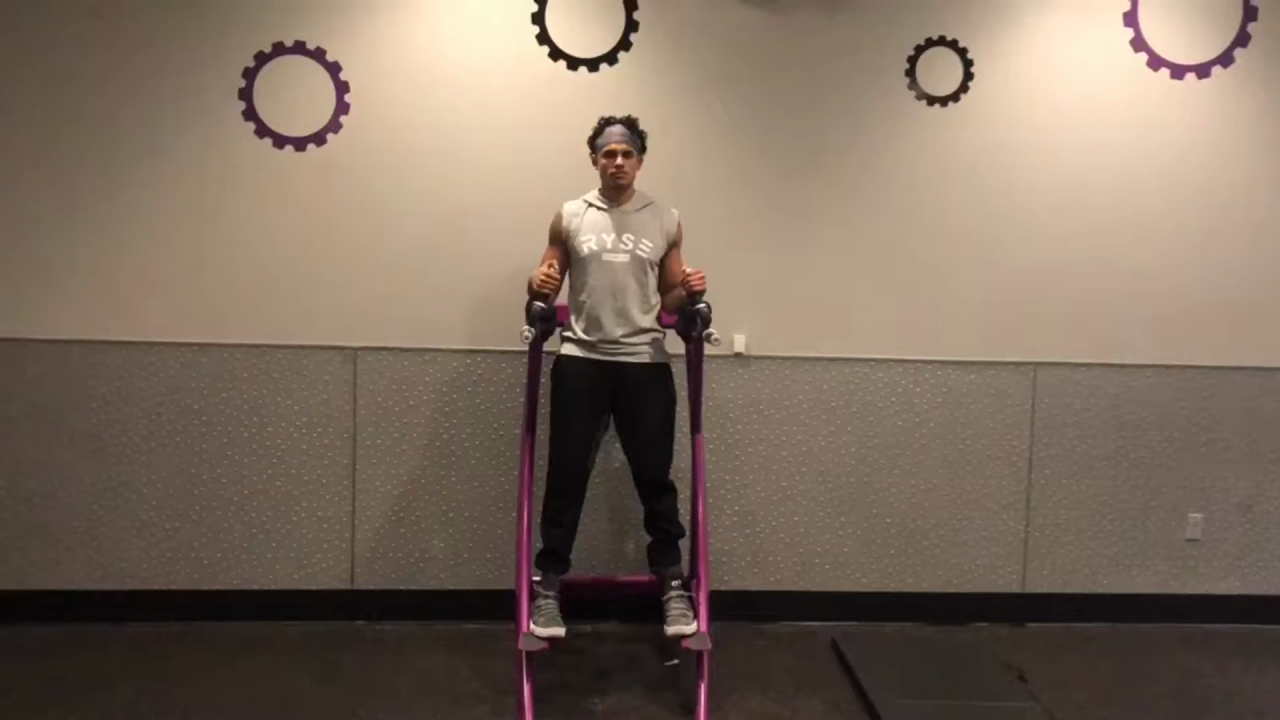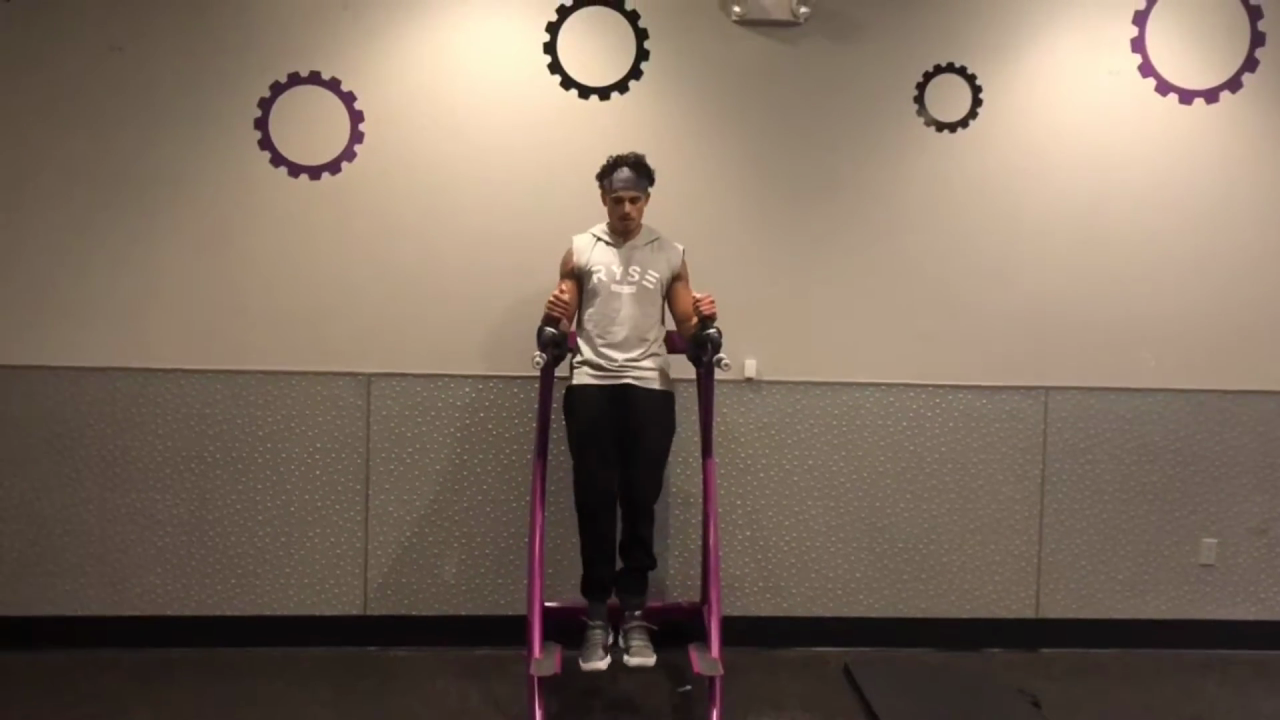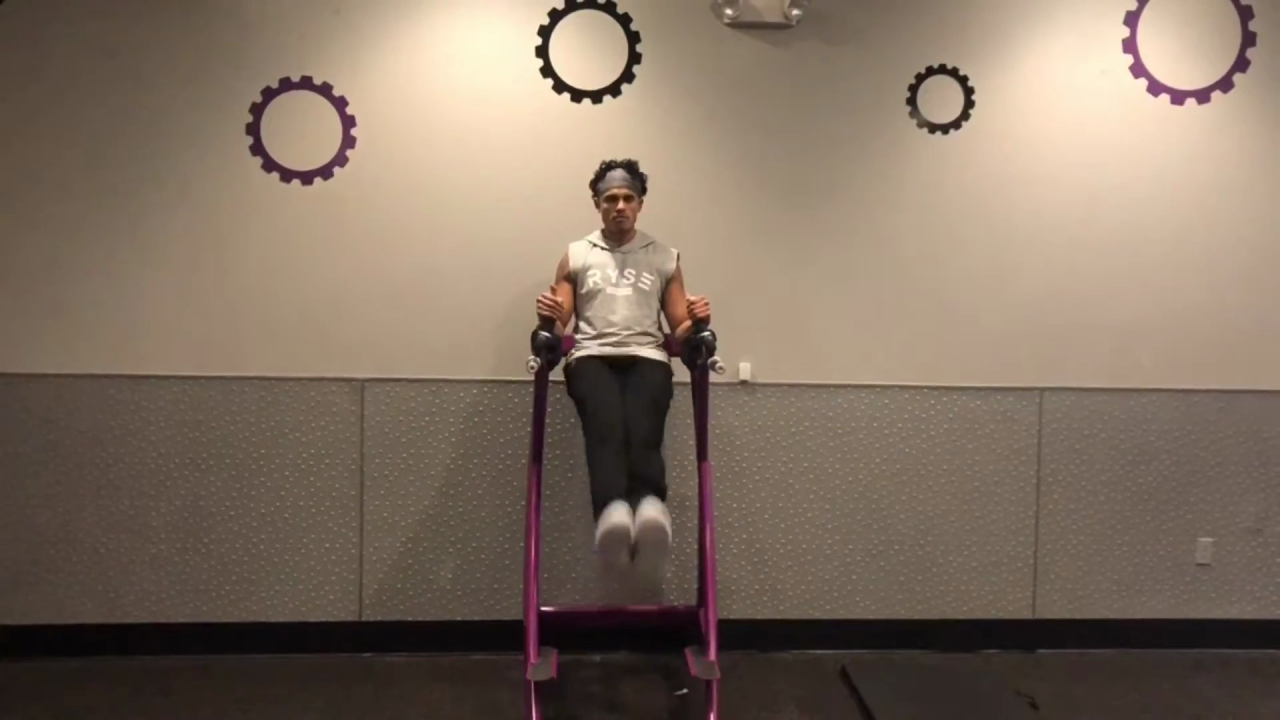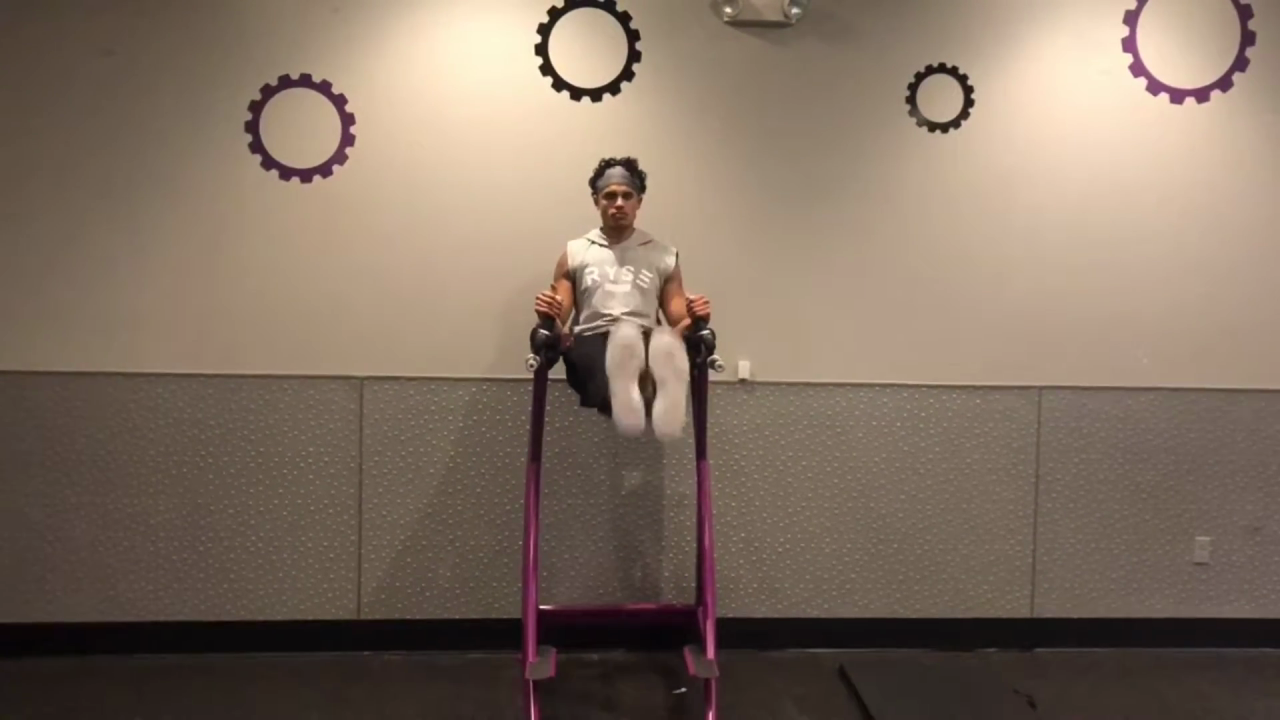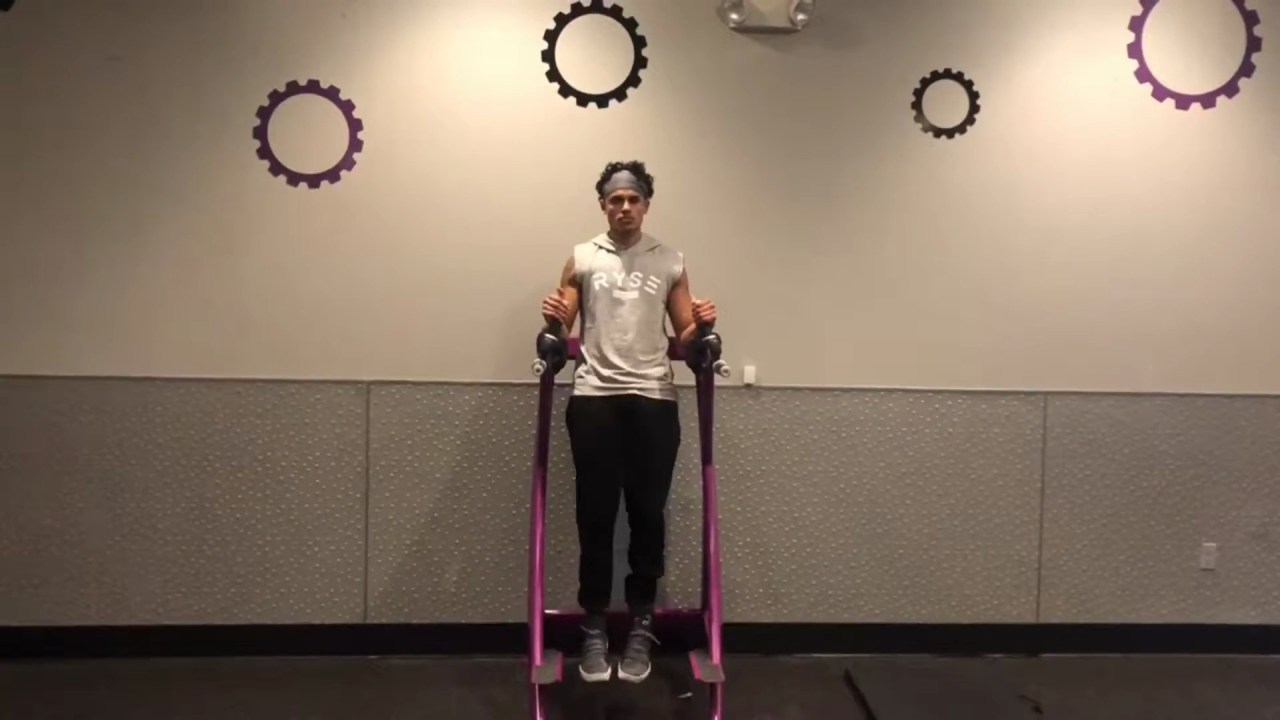
dt=1s
person 1, frame 1
left shoulder: (666, 221)
right shoulder: (569, 217)
left elbow: (670, 299)
right elbow: (549, 284)
left wrist: (691, 290)
right wrist: (538, 286)
left hip: (644, 364)
right hip: (581, 361)
left knee: (654, 478)
right knee: (566, 476)
left ankle: (673, 586)
right ankle: (548, 586)
person 1, frame 2
left shoulder: (670, 254)
right shoulder: (580, 250)
left elbow: (685, 329)
right elbow: (561, 326)
left wrist: (703, 318)
right wrist: (552, 317)
left hip: (649, 387)
right hip: (591, 386)
left knee: (639, 502)
right knee: (595, 503)
left ankle: (634, 614)
right ankle: (597, 616)
person 1, frame 3
left shoulder: (665, 258)
right shoulder: (576, 255)
left elbow: (681, 332)
right elbow: (559, 325)
left wrist: (697, 320)
right wrist: (548, 315)
left hip: (647, 357)
right hip: (592, 357)
left knee: (644, 429)
right knee: (605, 420)
left ankle: (648, 512)
right ankle: (613, 514)
person 1, frame 4
left shoulder: (664, 258)
right shoulder: (574, 256)
left elbow: (679, 324)
right elbow: (558, 331)
left wrist: (695, 318)
right wrist: (549, 319)
right hip: (591, 344)
left knee: (663, 355)
right knee: (608, 361)
right ankle: (620, 390)
person 1, frame 5
left shoulder: (671, 262)
right shoulder: (581, 259)
left elbow: (684, 337)
right elbow: (563, 333)
left wrist: (702, 324)
right wrist: (553, 320)
left hip: (653, 397)
right hip: (594, 396)
left knee: (647, 512)
right knee: (596, 512)
left ankle: (640, 624)
right ankle: (594, 626)
